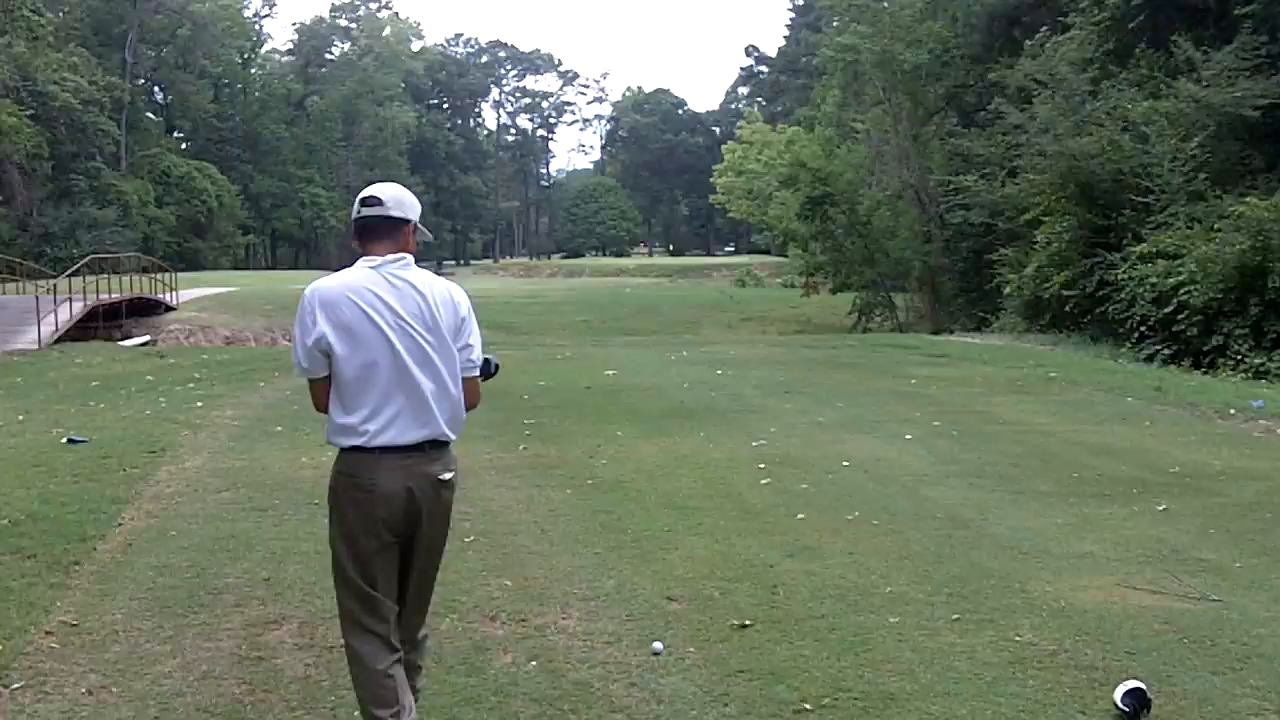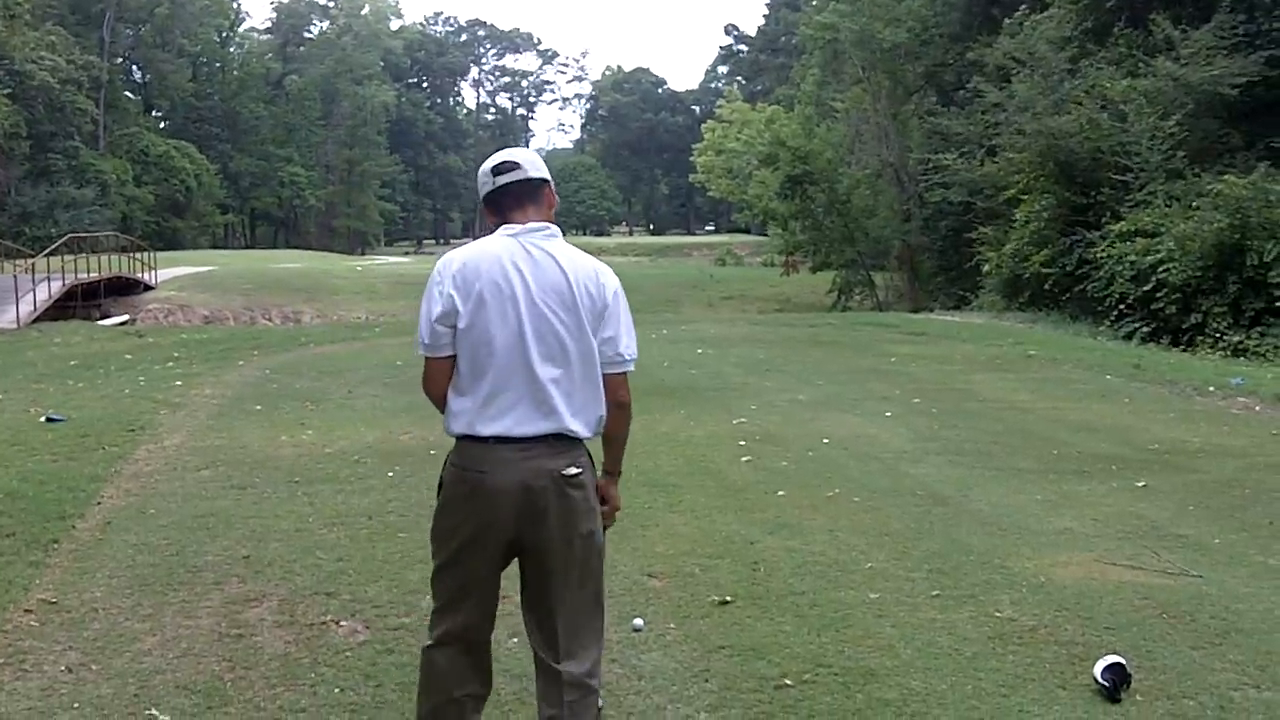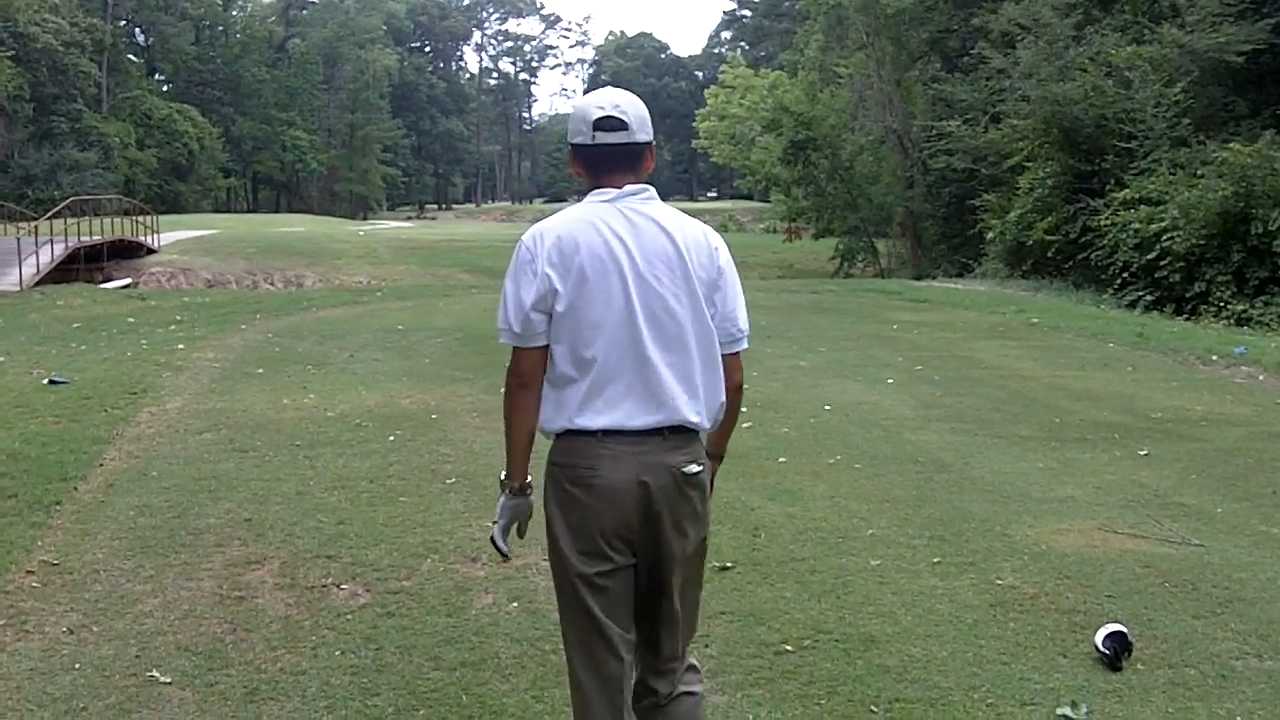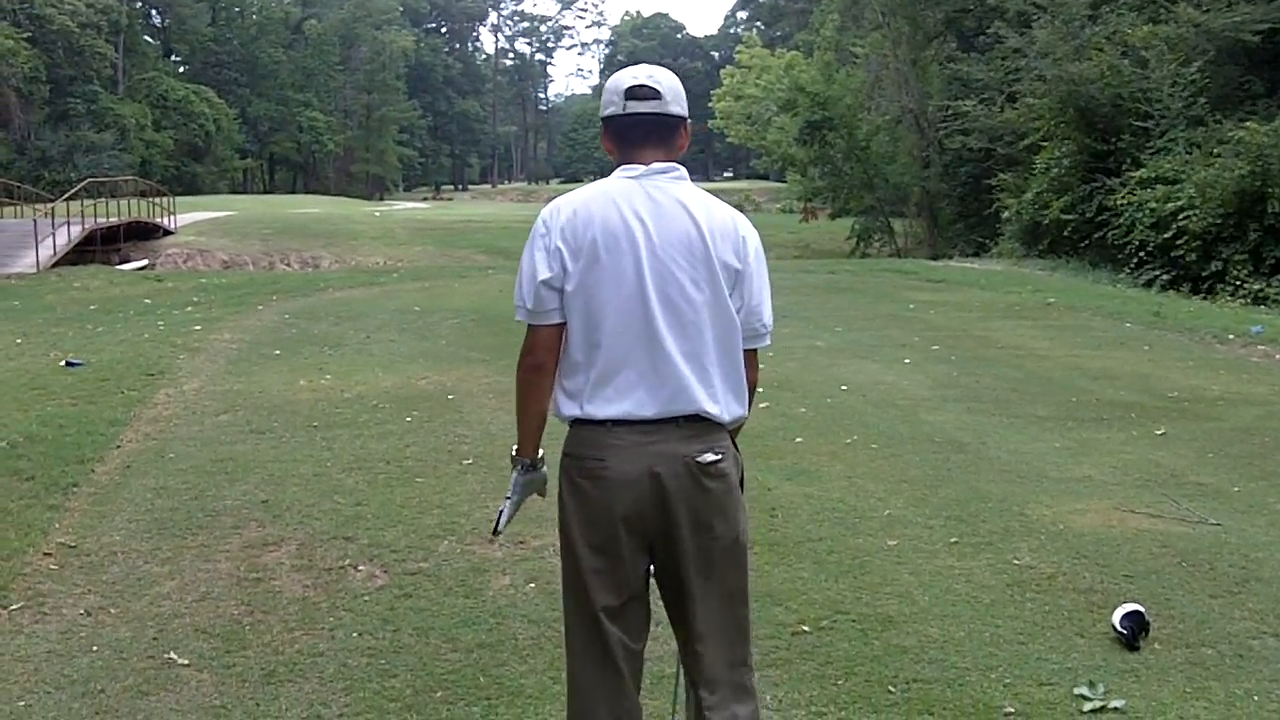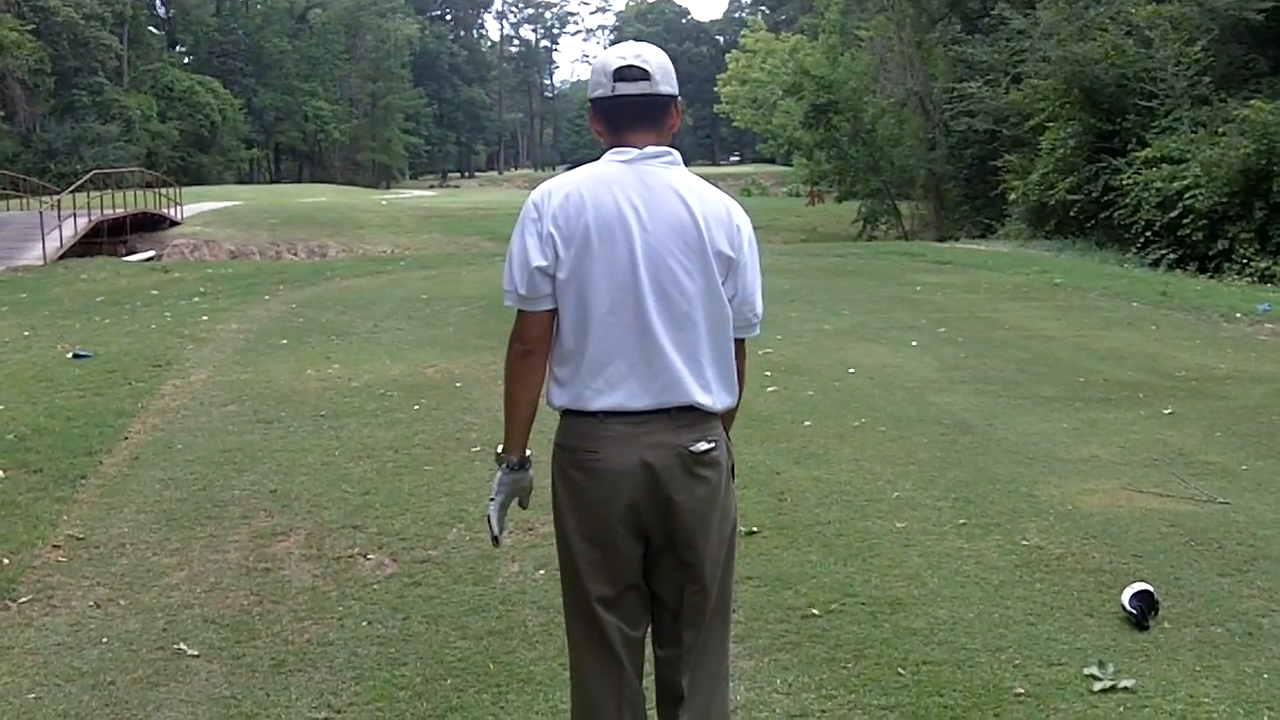
dt=0.7s
person 1, frame 1
left shoulder: (323, 296)
right shoulder: (448, 294)
left elbow: (322, 399)
right elbow: (470, 397)
left hip: (364, 475)
right hip: (434, 471)
left knee: (370, 623)
right knee: (409, 615)
person 1, frame 2
left shoulder: (456, 267)
right shoulder: (594, 275)
left elbow: (436, 383)
right elbow: (618, 396)
right wrist: (610, 475)
left hip: (476, 470)
right hip: (563, 472)
left knee: (457, 632)
right knee: (571, 647)
person 1, frame 3
left shoulder: (547, 243)
right shoulder: (702, 241)
left elbow: (527, 375)
right elbow: (732, 377)
left wrist: (515, 481)
right wrist: (712, 459)
left hip: (587, 468)
right hip: (679, 465)
left knee: (602, 655)
right knee: (672, 650)
person 1, frame 4
left shoulder: (565, 218)
right shoulder: (730, 225)
left elbow: (540, 356)
right elbow: (747, 364)
left wrist: (525, 456)
left hip: (600, 458)
right hip: (701, 457)
left knee: (604, 654)
right knee: (716, 649)
person 1, frame 5
left shoulder: (555, 202)
right shoulder: (723, 210)
left elbow: (531, 342)
right elbow: (736, 349)
left wrist: (513, 458)
left hip: (593, 448)
right hip: (693, 448)
left knee: (604, 642)
right knee: (694, 640)
